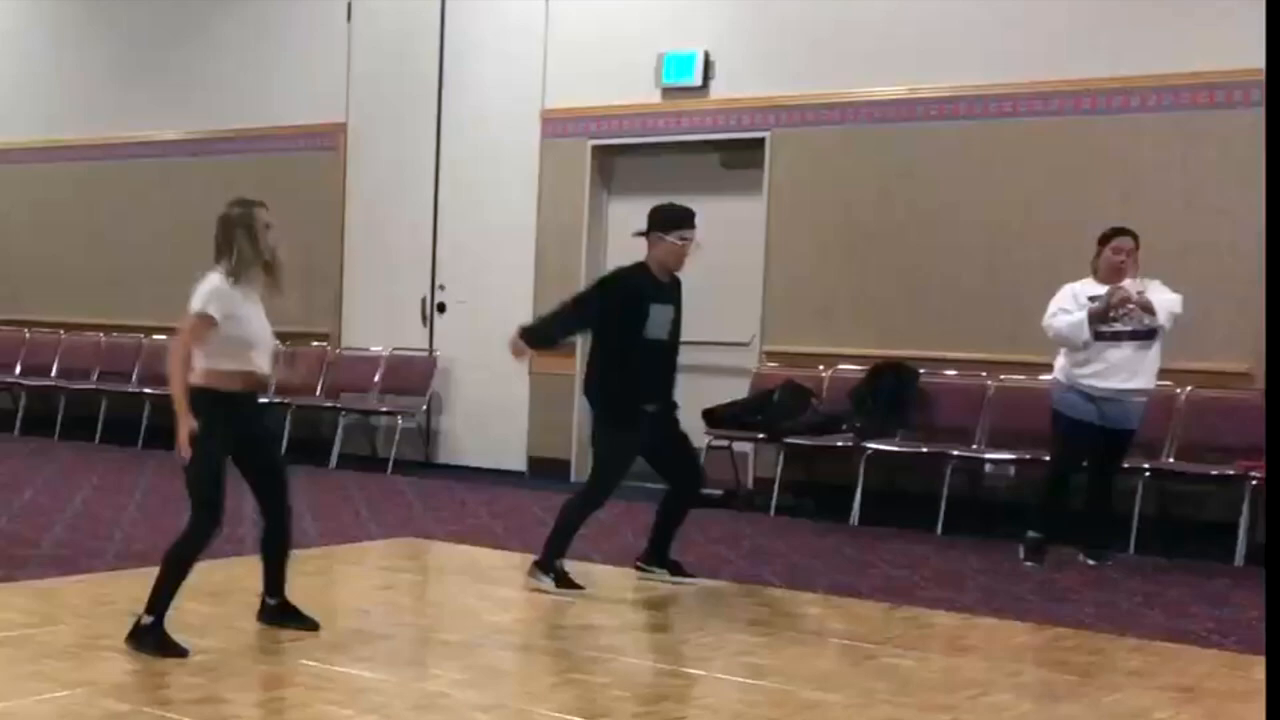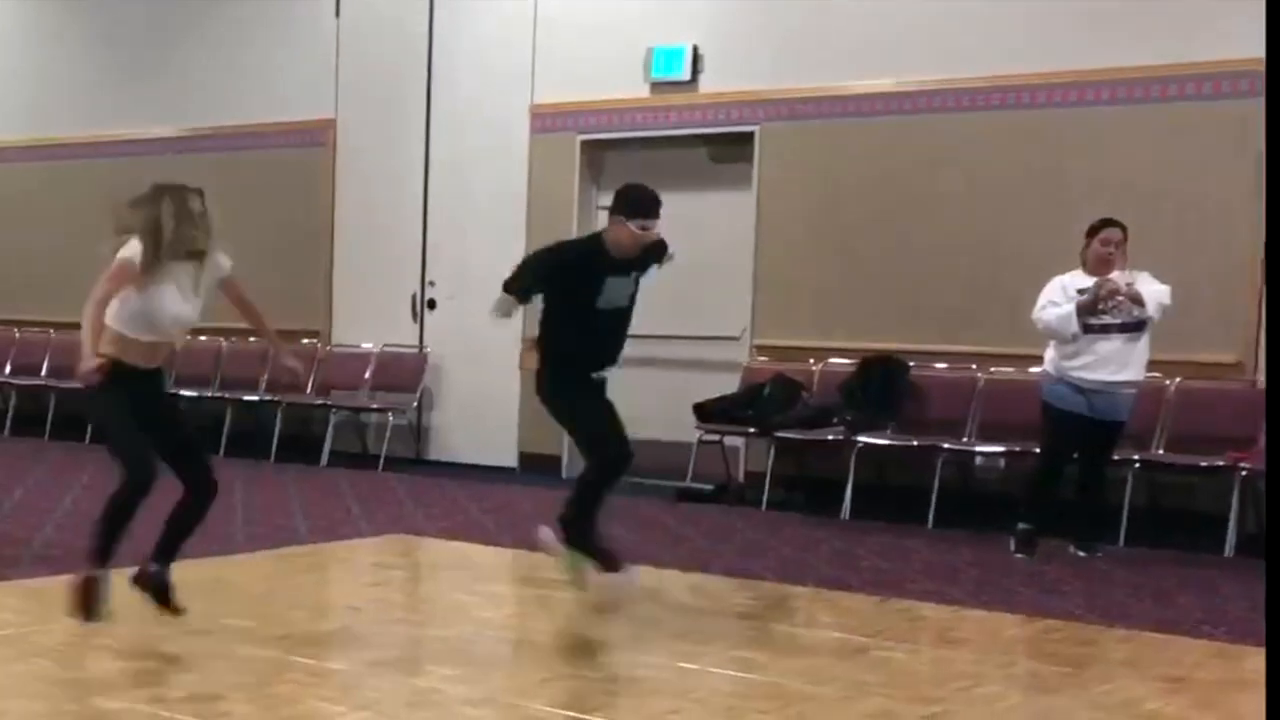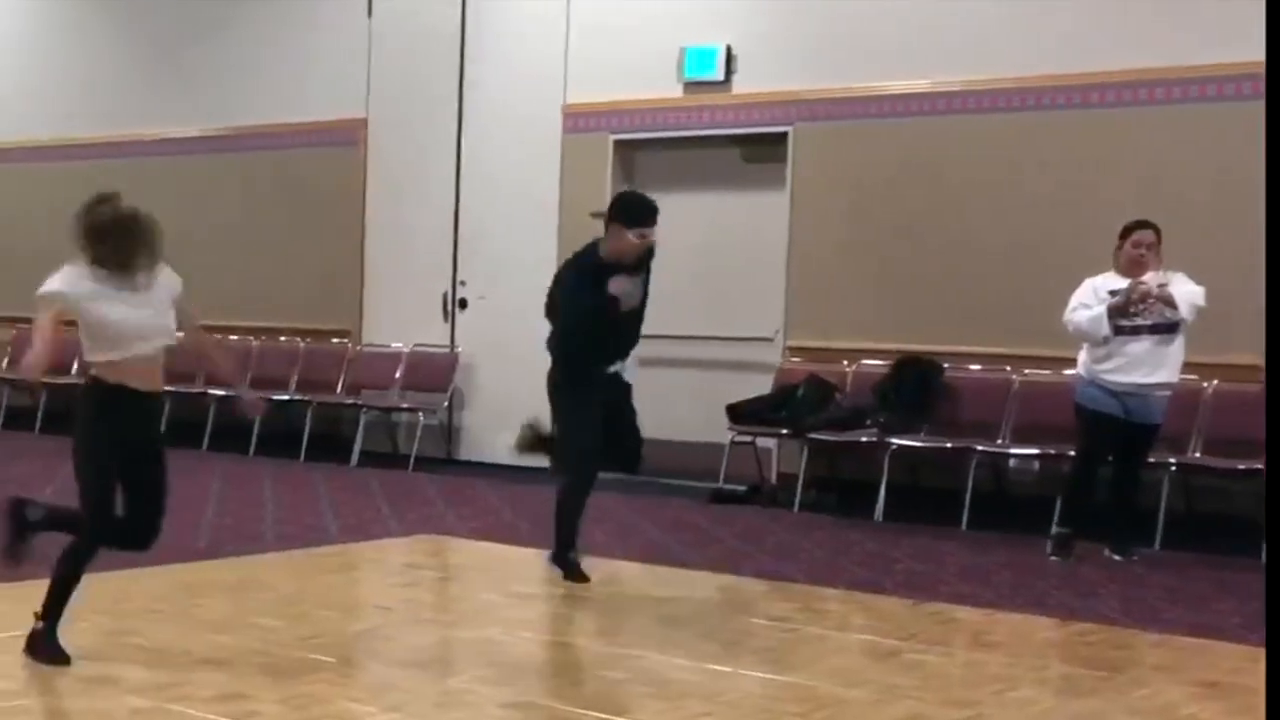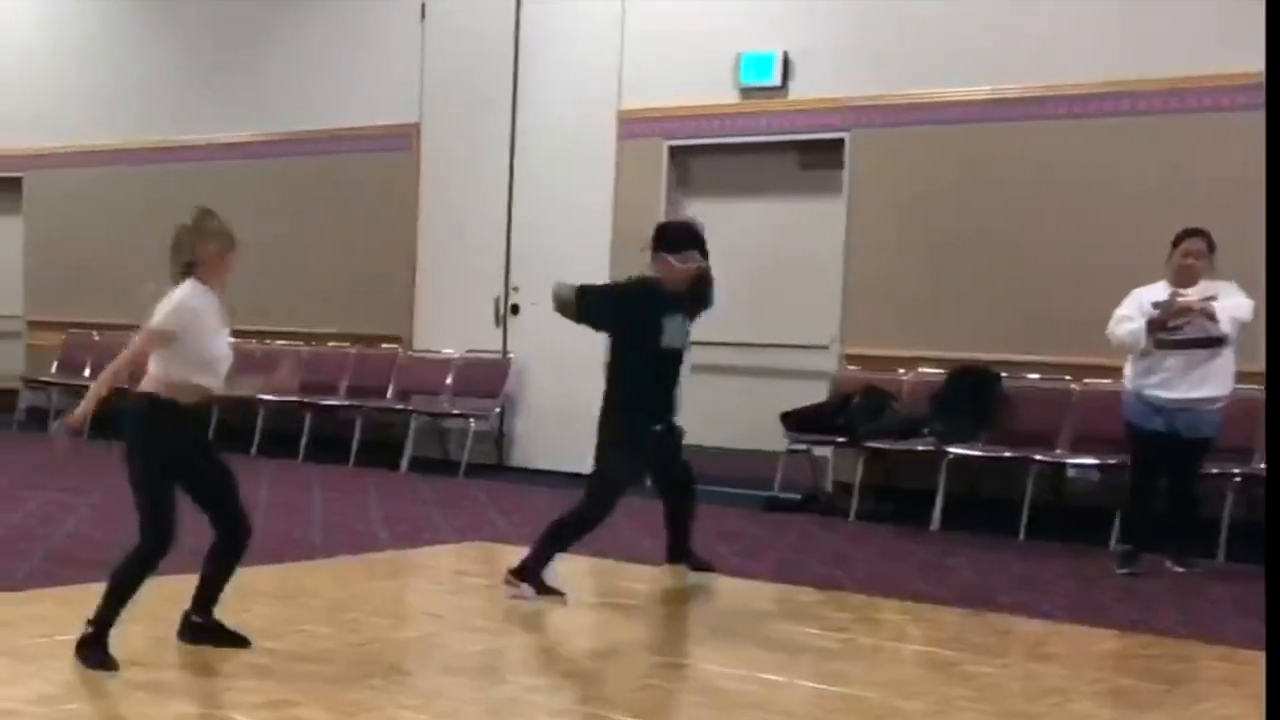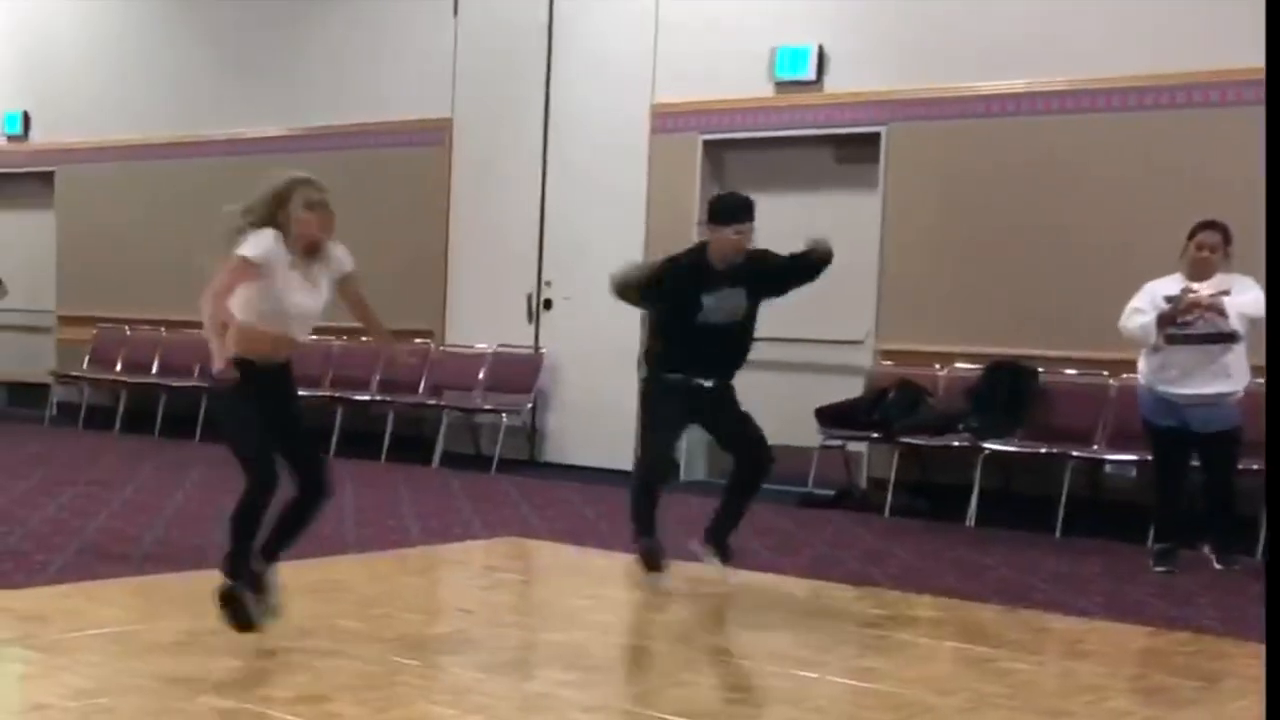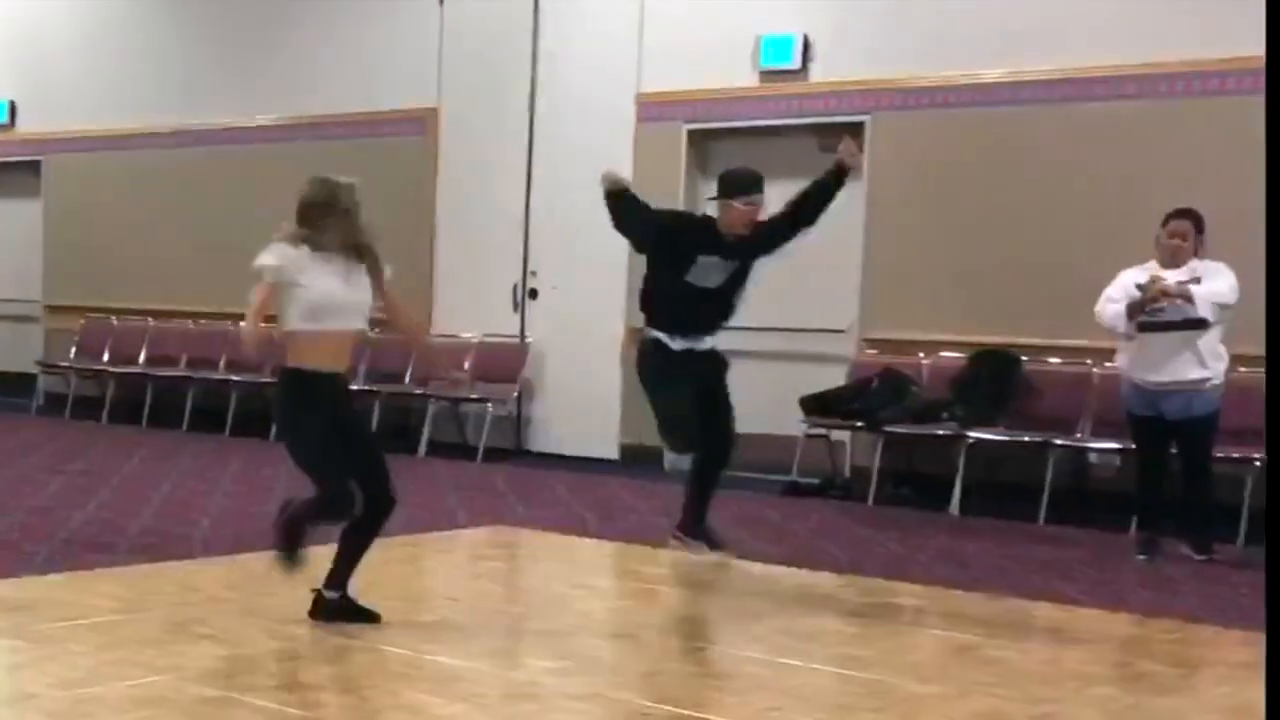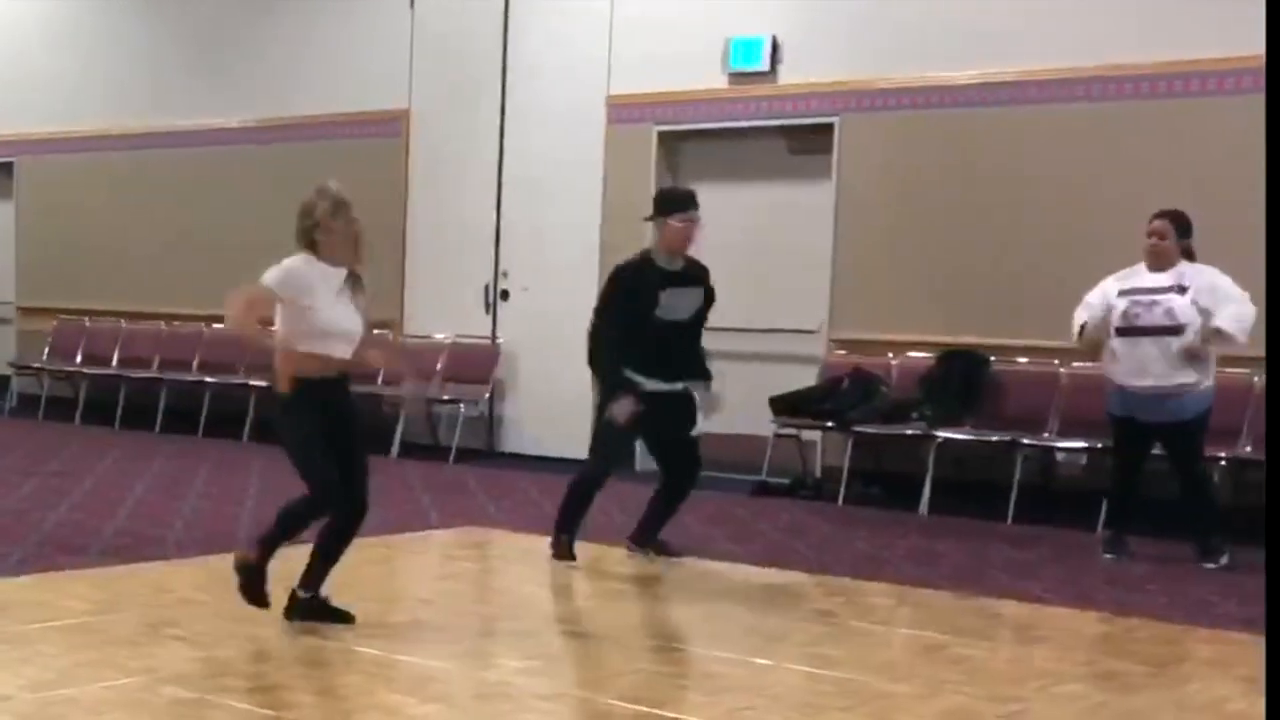
dt=0.4s
person 1, frame 1
left shoulder: (250, 285)
right shoulder: (219, 289)
right elbow: (179, 354)
right wrist: (184, 419)
left hip: (244, 409)
right hip: (211, 409)
left knee: (278, 508)
right knee: (206, 520)
left ankle: (274, 601)
right ankle: (149, 625)
person 1, frame 2
left shoulder: (209, 260)
right shoulder: (142, 251)
left elbow: (242, 303)
right elbow: (96, 298)
left wrist: (280, 348)
right wrist: (90, 350)
left hip: (150, 383)
right hip: (113, 384)
left knee: (202, 484)
right knee: (141, 475)
left ankle: (155, 569)
right ankle: (92, 574)
person 1, frame 3
left shoulder: (161, 278)
right shoulder: (73, 282)
left elbow: (194, 335)
right elbow: (44, 336)
left wrist: (236, 383)
left hip: (146, 413)
right hip: (104, 409)
left knee: (140, 532)
right knee: (96, 524)
right ankle: (43, 629)
person 1, frame 4
left shoulder: (212, 303)
right shoulder: (189, 299)
right elbow: (133, 355)
right wrist: (87, 405)
left hip: (190, 426)
right hip: (155, 422)
left knee: (236, 529)
right knee: (157, 538)
left ankle: (199, 619)
right ankle: (94, 635)
person 1, frame 5
left shoulder: (332, 256)
right shoulder: (264, 244)
left elbow: (359, 307)
right elbow: (213, 298)
left wrist: (393, 342)
right wrist: (218, 351)
left hip: (278, 381)
right hip: (246, 382)
left knee: (315, 485)
right knee: (262, 485)
left ankle: (251, 572)
right ankle: (239, 579)
person 1, frame 6
left shoulder: (362, 264)
right shoulder: (284, 257)
left elbow: (400, 320)
right elbow: (252, 316)
right wrist: (252, 333)
left hip: (338, 394)
right hip: (299, 392)
left knee: (380, 498)
right knee: (339, 499)
left ankle: (331, 594)
right ankle: (293, 519)
person 1, frame 7
left shoulder: (349, 274)
right shoulder: (297, 270)
right elbow: (240, 311)
left wrist: (382, 362)
right wrist: (279, 349)
left hip: (337, 395)
right hip: (301, 395)
left knee: (353, 505)
right knee: (327, 496)
left ankle: (306, 595)
right ankle: (255, 556)
person 2, frame 1
left shoulder: (672, 288)
right shoulder: (623, 286)
right elbow: (575, 314)
right wrist: (532, 336)
left hip: (655, 407)
right hip: (617, 405)
left knee: (688, 479)
right knee: (602, 484)
left ankle: (655, 556)
right ankle: (547, 562)
person 2, frame 2
left shoulder: (632, 257)
right shoulder: (578, 253)
right elbow: (536, 267)
left wrist: (657, 250)
right wrist: (514, 293)
left hip: (589, 376)
right hip: (563, 378)
left knee: (610, 457)
right knee: (613, 455)
left ankle: (573, 535)
right ankle: (575, 535)
person 2, frame 3
left shoulder: (639, 259)
right shoulder: (579, 271)
right elbow: (560, 314)
right wrist: (606, 294)
left hip: (611, 376)
right hip: (575, 380)
left knee: (626, 456)
right knee: (582, 470)
left ankle: (550, 443)
right ankle: (565, 553)
person 2, frame 4
left shoulder: (681, 298)
right shoulder: (633, 298)
right elbow: (589, 303)
left wrist: (701, 271)
right wrist: (568, 298)
left hip: (657, 422)
right hip: (628, 421)
left knee: (681, 486)
right knee: (597, 504)
left ankle: (679, 552)
right ankle: (528, 570)
person 2, frame 5
left shoulder: (761, 269)
right shoulder: (683, 270)
left elbow: (797, 269)
right elbow: (645, 293)
left wrist: (817, 255)
right wrist: (633, 282)
left hip: (714, 387)
right hip: (669, 385)
left knee: (756, 456)
right knee: (656, 465)
left ankle: (715, 537)
right ankle: (645, 539)
person 2, frame 6
left shoulder: (752, 239)
right shoulder: (678, 232)
left elbow: (799, 214)
right elbow: (632, 220)
left wrist: (840, 169)
right wrist: (616, 191)
left hip: (703, 353)
right hip: (662, 351)
left knee: (719, 440)
right knee: (683, 432)
left ankle: (692, 524)
person 2, frame 7
left shoulder: (698, 277)
right shoulder: (630, 275)
right elbow: (603, 336)
left wrist: (703, 382)
right wrist: (617, 394)
left hip: (672, 393)
right hip: (628, 388)
left knee: (684, 469)
right knee: (601, 466)
left ankle: (644, 535)
right ankle: (562, 539)
person 3, frame 1
left shoulder: (1149, 289)
right shoulder: (1075, 291)
left elbow: (1172, 307)
right elbow: (1055, 327)
left wrist: (1140, 302)
right wrist: (1098, 311)
left hip: (1126, 402)
right hip: (1078, 396)
left knee: (1104, 475)
right knee: (1062, 468)
left ankle: (1095, 544)
right ankle: (1037, 536)
person 3, frame 2
left shoulder: (1138, 281)
right shoulder: (1064, 283)
left elbow: (1160, 298)
right elbow: (1045, 321)
left wrist: (1128, 292)
right wrist: (1087, 303)
left hip: (1116, 393)
right hip: (1067, 388)
left knee: (1095, 467)
right knee: (1053, 459)
left ankle: (1085, 536)
right ankle: (1028, 527)
person 3, frame 3
left shoulder: (1172, 281)
right shoulder: (1096, 285)
left elbow: (1194, 298)
right elbow: (1076, 323)
left wrist: (1159, 295)
right wrist: (1117, 305)
left hip: (1150, 396)
right hip: (1100, 390)
left knee: (1129, 470)
right knee: (1087, 461)
left ankle: (1118, 538)
right ankle: (1064, 531)
person 3, frame 4
left shoulder: (1223, 291)
right shoulder: (1143, 296)
left elbow: (1241, 311)
right elbow: (1119, 334)
left wrist: (1200, 308)
right wrist: (1160, 319)
left hip: (1201, 408)
right hip: (1149, 404)
left knee: (1185, 482)
right knee: (1144, 479)
left ankle: (1177, 549)
right ankle: (1130, 548)
person 3, frame 5
left shoulder: (1239, 285)
right shoulder: (1158, 288)
left elbow: (1252, 308)
right elbow: (1131, 326)
left wrist: (1211, 304)
right wrist: (1171, 314)
left hip: (1220, 403)
right hip: (1165, 400)
left knee: (1221, 477)
right knee: (1169, 478)
left ankle: (1219, 544)
right ankle: (1165, 545)
person 3, frame 6
left shoulder: (1213, 272)
right shoulder: (1132, 276)
left elbow: (1222, 295)
right elbow: (1105, 313)
left wrist: (1176, 291)
right wrist: (1140, 302)
left hip: (1197, 390)
right hip: (1144, 389)
left knee: (1197, 467)
right knee: (1150, 466)
left ankle: (1198, 538)
right ankle: (1148, 534)
person 3, frame 7
left shoulder: (1202, 278)
right shoulder: (1121, 281)
left elbow: (1238, 308)
right elbow: (1088, 310)
left wrist: (1210, 337)
right wrist: (1086, 332)
left hip: (1185, 395)
right hip: (1129, 394)
left knee: (1191, 471)
right knee: (1126, 467)
left ankle: (1210, 543)
right ankle: (1116, 533)
